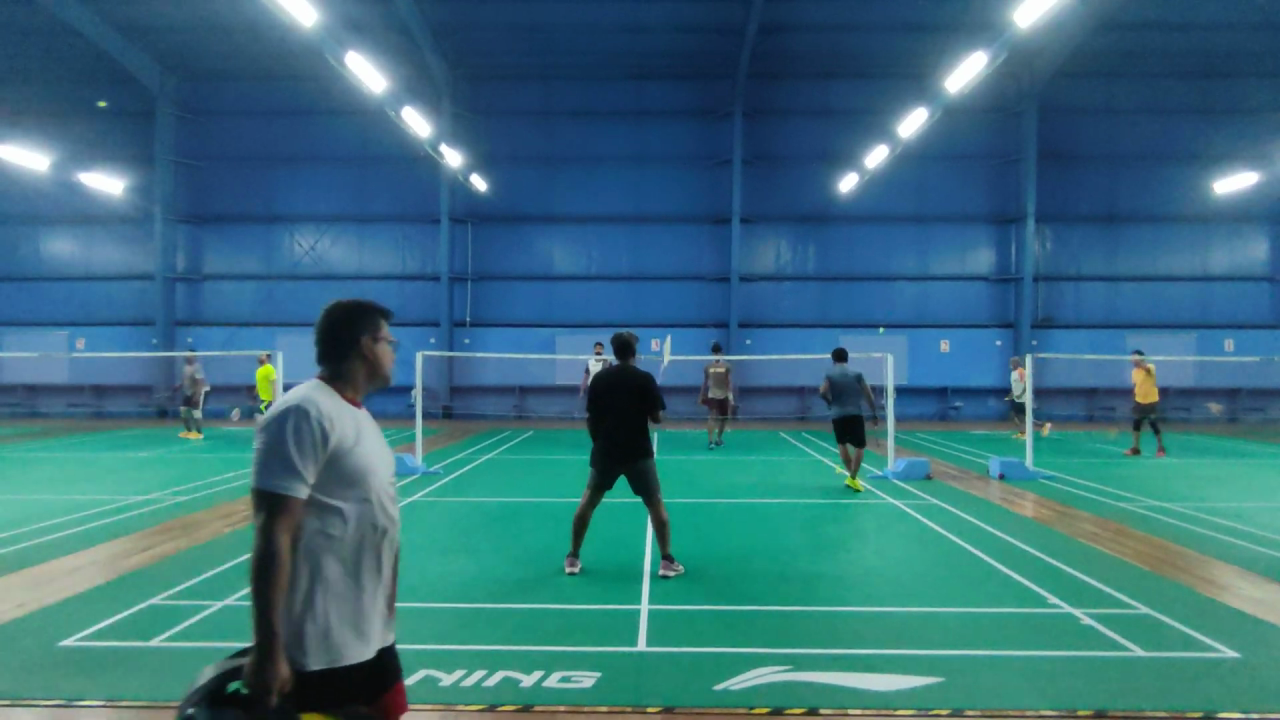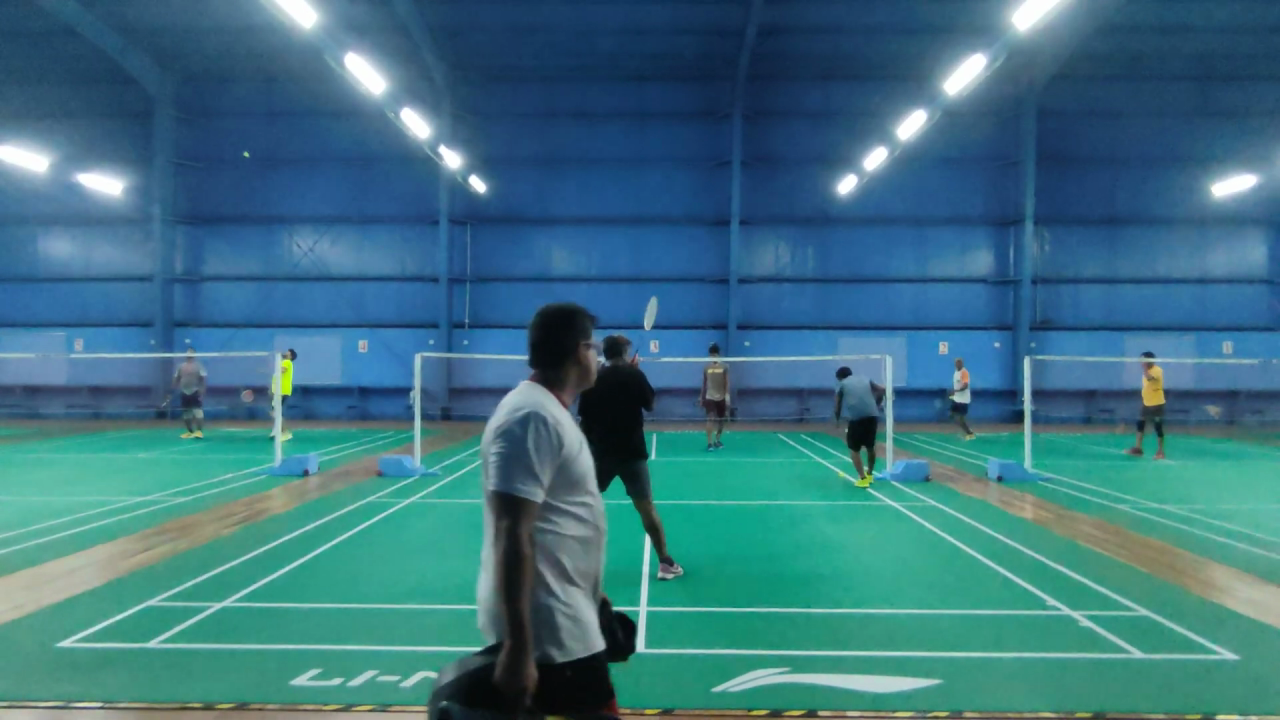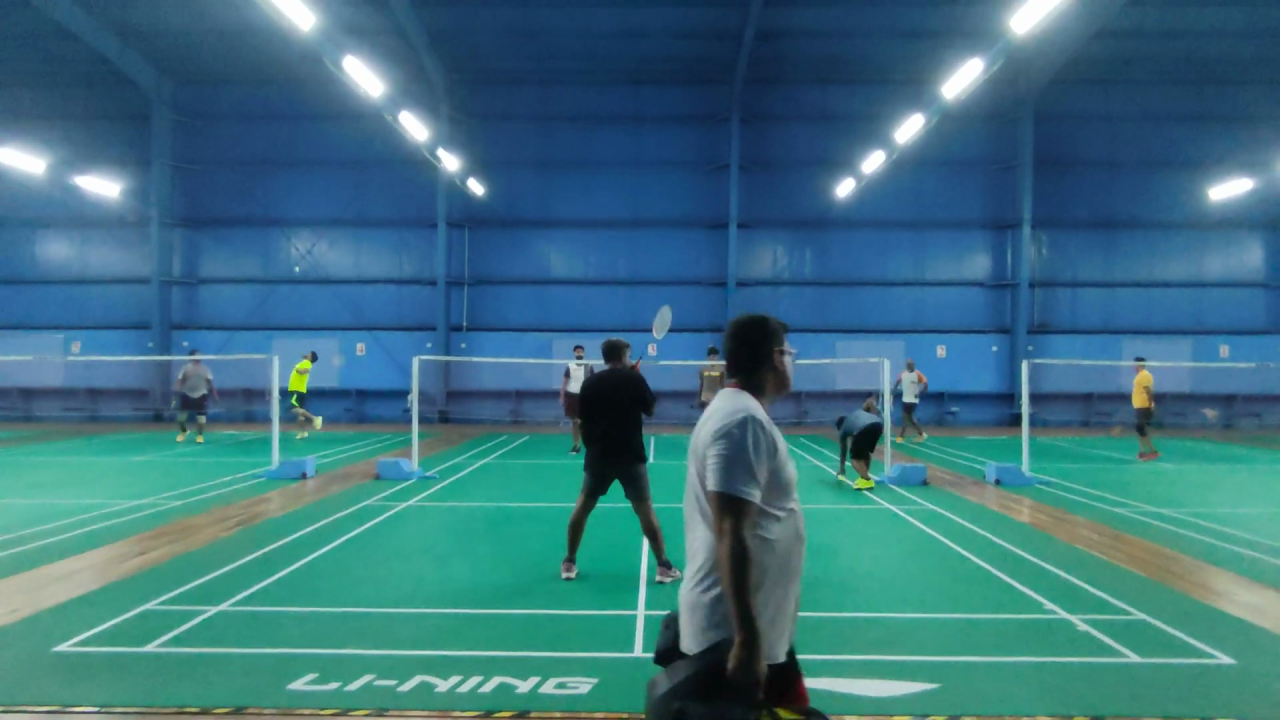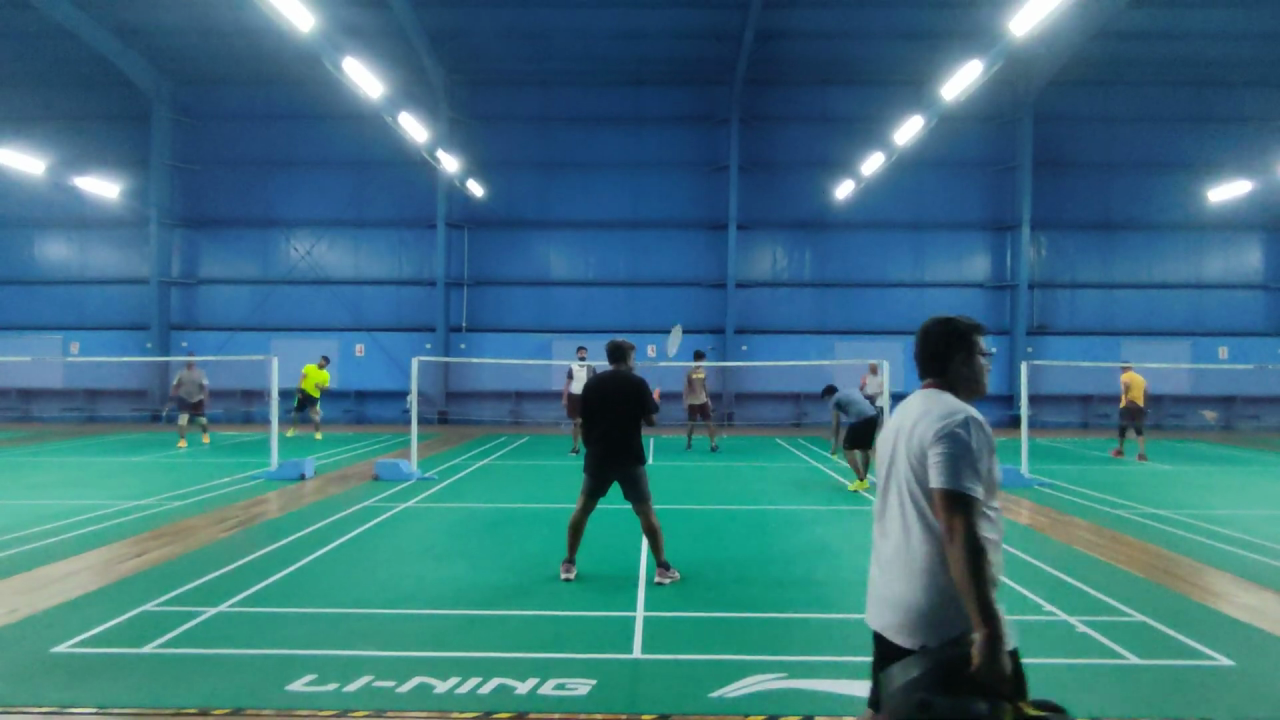
dt=0.5s
person 1, frame 1
left shoulder: (356, 415)
right shoulder: (303, 416)
right elbow: (272, 538)
right wrist: (269, 651)
left hip: (367, 632)
right hip: (318, 643)
person 1, frame 2
left shoulder: (547, 412)
right shoulder: (533, 419)
right elbow: (511, 539)
left wrist: (591, 592)
right wrist: (517, 648)
left hip: (557, 613)
right hip: (549, 624)
person 1, frame 3
left shoulder: (731, 412)
right shoulder: (745, 423)
right elbow: (732, 537)
right wrist: (745, 642)
left hip: (756, 623)
right hip: (730, 626)
left knee: (792, 711)
person 1, frame 4
left shoulder: (904, 415)
right shoulder: (959, 422)
right elbow: (959, 534)
right wrist: (989, 633)
left hip: (893, 605)
right hip: (949, 617)
person 2, frame 1
left shoulder: (599, 378)
right shoulder: (644, 379)
left elbow: (590, 418)
right elbow: (657, 418)
right wrist: (653, 412)
left hip: (605, 452)
right hip: (638, 453)
left knee: (588, 502)
right knee: (655, 504)
left ankle: (573, 557)
right ankle: (667, 561)
person 2, frame 2
left shoulder: (592, 380)
right shoulder: (635, 375)
left elbow: (584, 421)
right elbow: (650, 405)
left hip: (601, 453)
right hip: (632, 453)
right knee: (646, 507)
right ankle: (665, 563)
person 2, frame 3
left shoulder: (590, 383)
right shoulder: (634, 379)
left elbow: (583, 421)
right elbow: (650, 410)
left hip: (599, 456)
right hip: (631, 457)
left knee: (582, 507)
right knee: (645, 510)
left ankle: (569, 563)
right ankle: (663, 566)
person 2, frame 4
left shoulder: (592, 384)
right shoulder: (637, 383)
left elbow: (584, 422)
right elbow: (650, 421)
right wrist: (654, 403)
left hip: (598, 458)
right hip: (630, 458)
left knee: (582, 508)
right knee: (646, 511)
left ankle: (569, 564)
right ankle: (663, 568)
